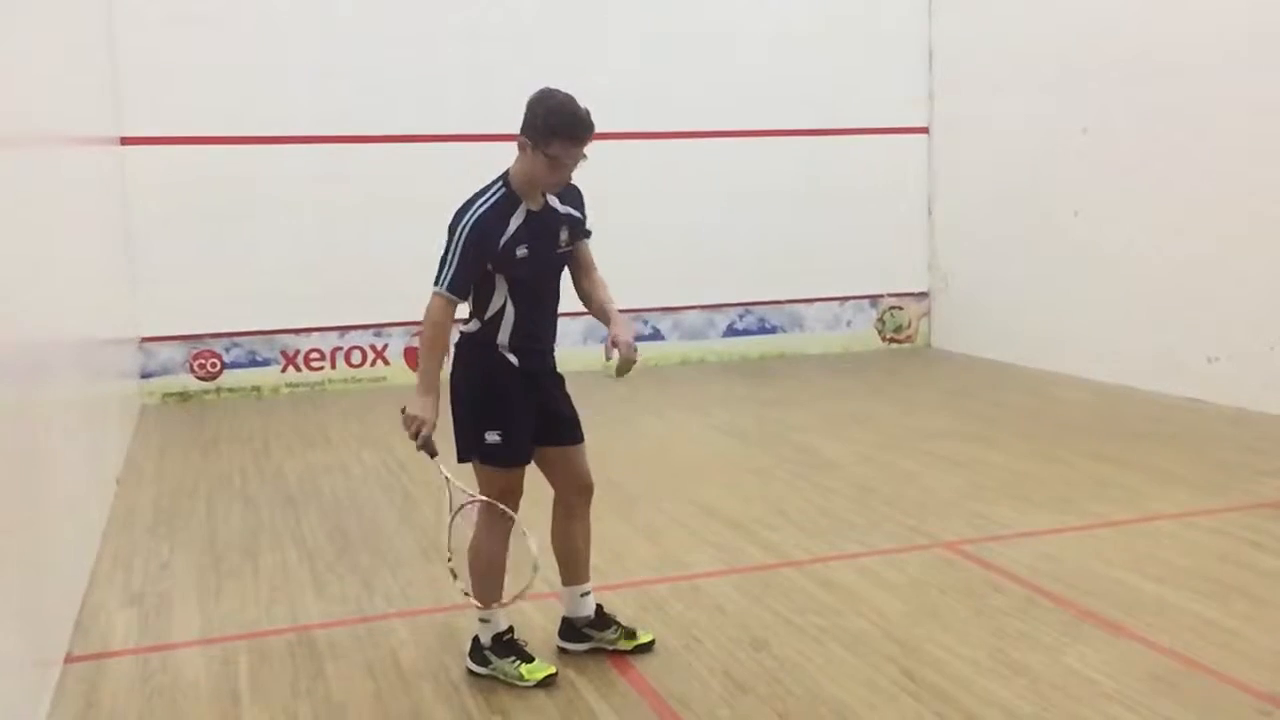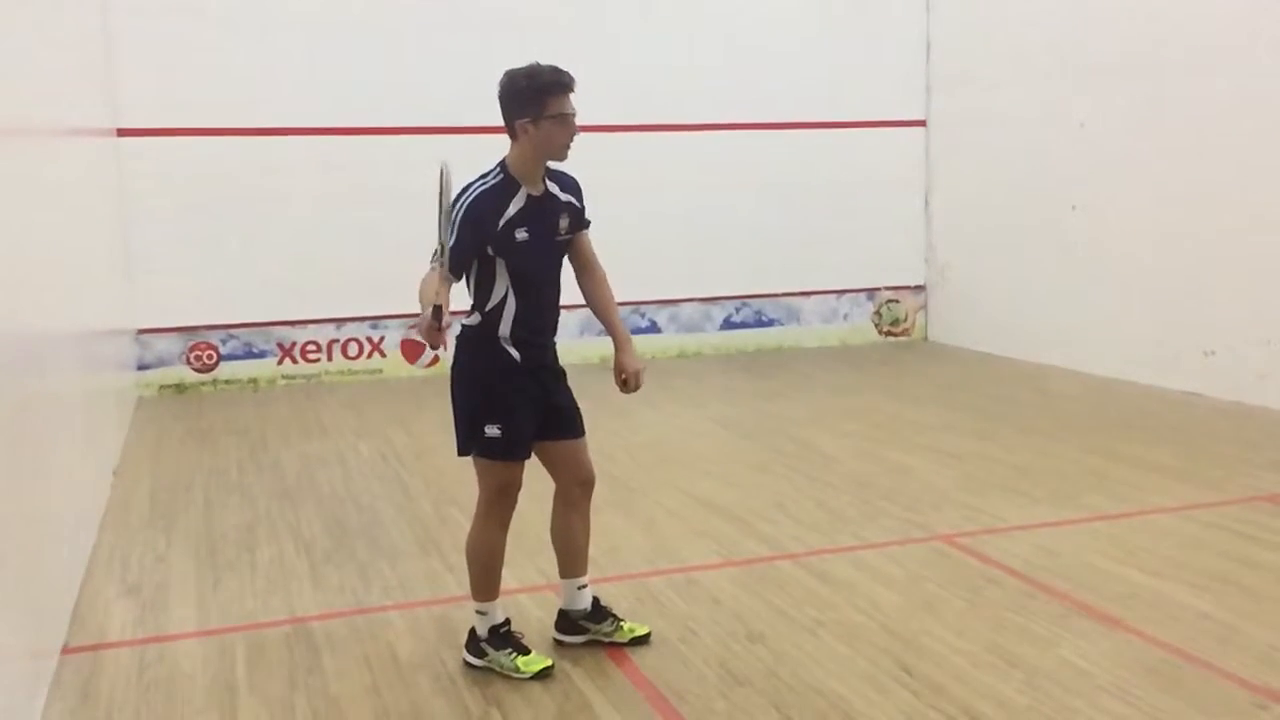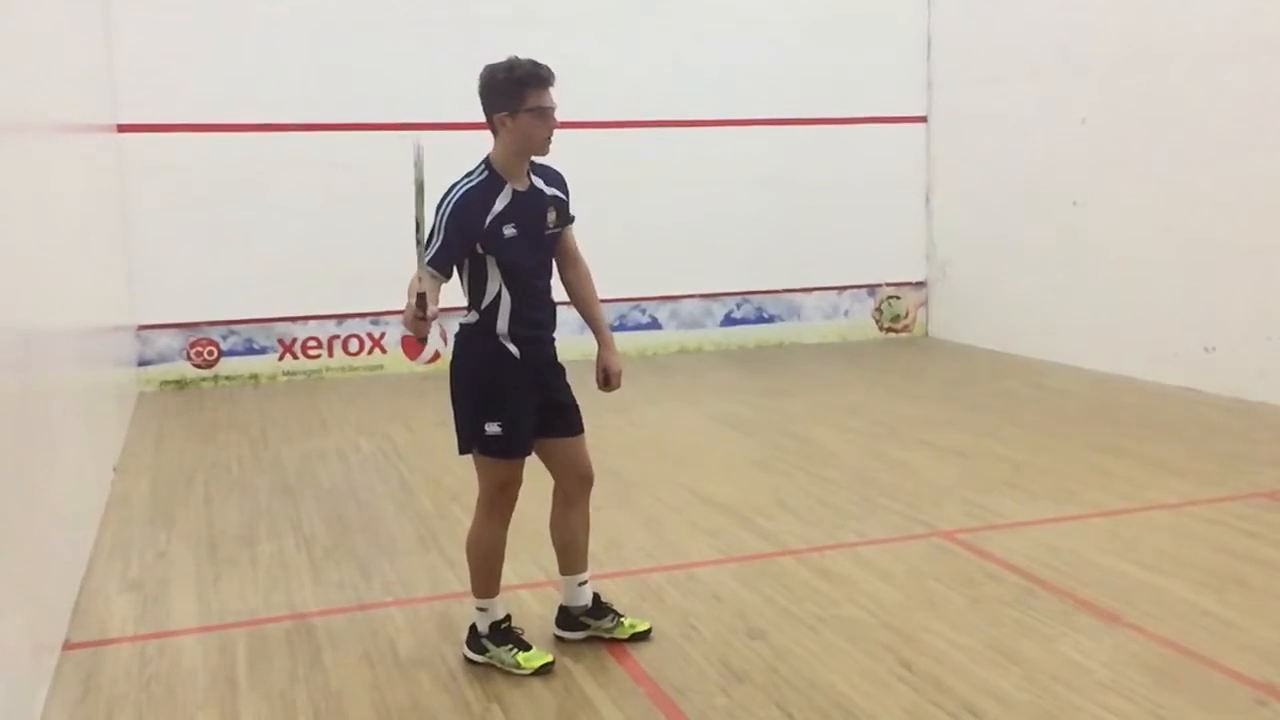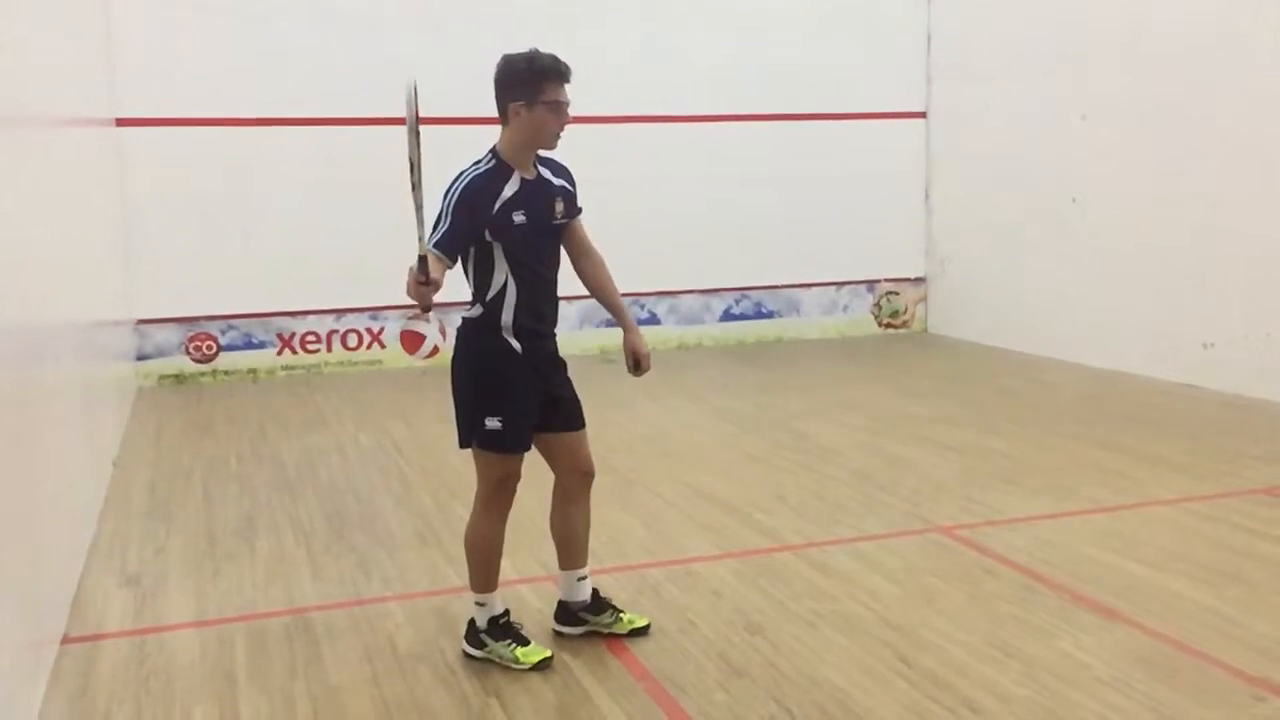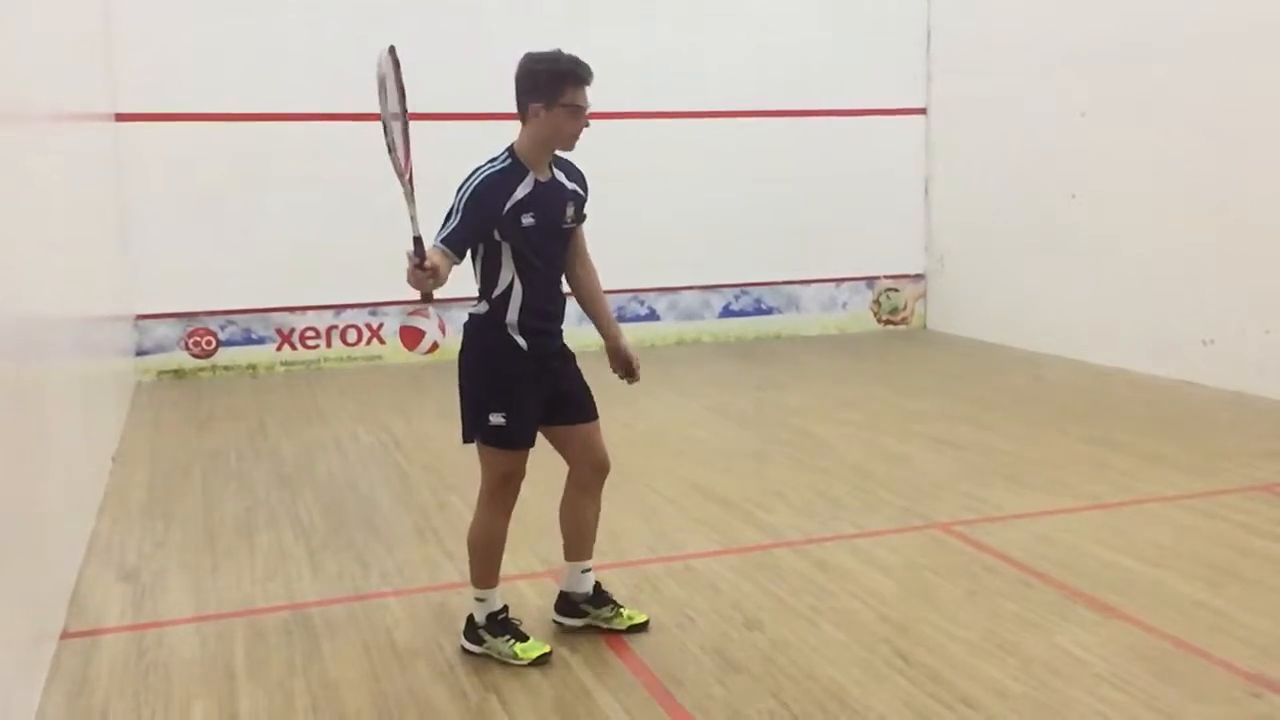
dt=1s
person 1, frame 1
left shoulder: (569, 202)
right shoulder: (481, 218)
left elbow: (585, 273)
right elbow: (442, 305)
left wrist: (614, 319)
right wrist: (426, 394)
left hip: (541, 368)
right hip: (490, 375)
left knee: (577, 485)
right knee: (501, 504)
left ankle: (581, 617)
right ankle: (490, 641)
person 1, frame 2
left shoulder: (566, 191)
right shoulder: (480, 202)
left elbow: (587, 268)
right elbow: (440, 274)
left wrist: (622, 343)
right wrist: (433, 313)
left hip: (542, 361)
right hip: (491, 368)
left knee: (578, 478)
right knee: (500, 497)
left ankle: (578, 609)
right ankle: (487, 633)
person 1, frame 3
left shoulder: (552, 184)
right shoulder: (467, 199)
left elbow: (571, 263)
right elbow: (431, 272)
left wrist: (604, 340)
right wrist: (420, 304)
left hip: (541, 358)
right hip: (490, 366)
left knee: (577, 475)
right knee: (499, 495)
left ankle: (579, 606)
right ankle: (488, 630)
person 1, frame 4
left shoulder: (558, 178)
right shoulder: (474, 188)
left elbow: (583, 254)
right elbow: (437, 257)
left wrist: (627, 324)
right wrist: (425, 281)
left hip: (542, 352)
right hip: (492, 359)
left knee: (577, 470)
right knee: (497, 489)
left ankle: (577, 601)
right ankle: (486, 624)
person 1, frame 5
left shoulder: (571, 181)
right shoulder: (488, 185)
right elbow: (445, 253)
left wrist: (612, 335)
right wrist: (429, 271)
left hip: (550, 349)
right hip: (499, 355)
left knee: (592, 462)
right knee: (502, 485)
left ankle: (579, 594)
right ankle: (485, 620)
